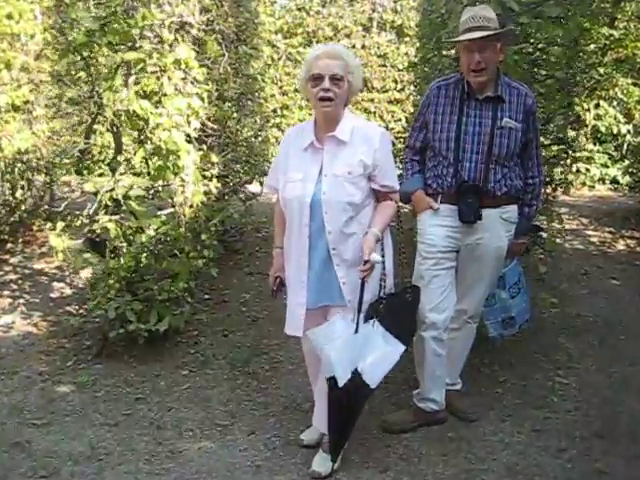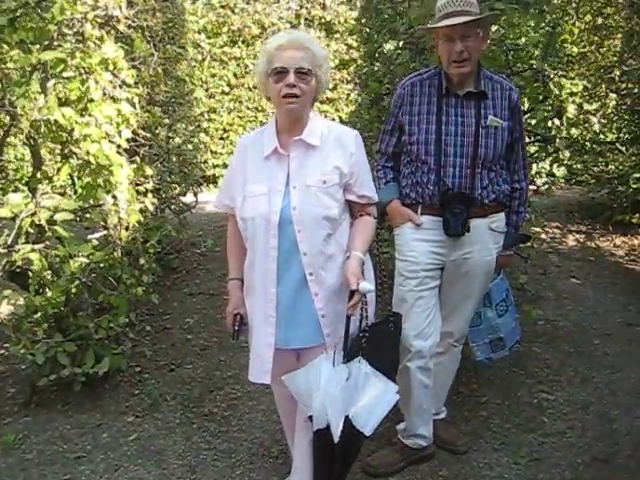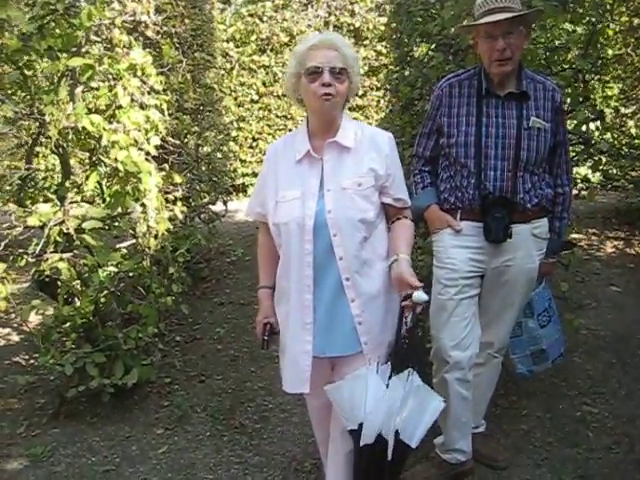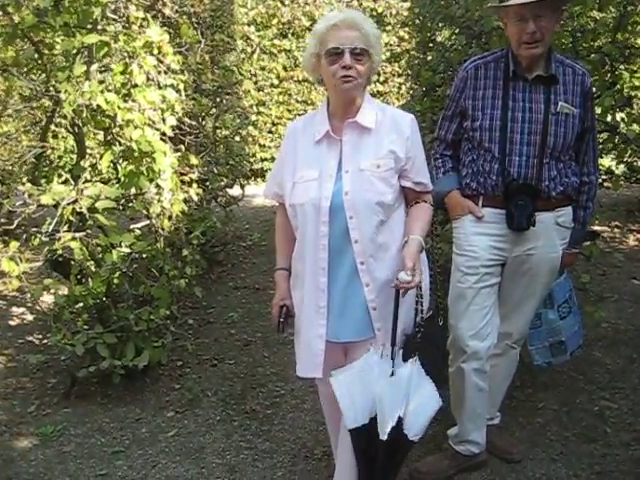
dt=1s
person 1, frame 1
left shoulder: (522, 100)
right shoulder: (437, 93)
left elbow: (531, 170)
right elbow: (413, 150)
left wrist: (522, 227)
right wrist: (414, 190)
left hip: (494, 220)
right hip: (441, 214)
left knee: (468, 310)
right knee: (432, 313)
left ankle: (450, 385)
right ankle: (429, 401)
person 1, frame 2
left shoulder: (505, 95)
right shoulder: (411, 90)
left elbow: (517, 172)
right elbow: (385, 157)
left wrist: (510, 236)
right wrist: (390, 201)
left hip: (480, 231)
right hip: (421, 226)
left knee: (452, 333)
right knee: (417, 338)
left ankle: (434, 414)
right ankle: (416, 435)
person 1, frame 3
left shoulder: (548, 95)
right shoulder: (449, 92)
left elbow: (560, 175)
right elbow: (421, 161)
left wrist: (552, 244)
right wrist: (428, 208)
left hip: (522, 237)
right hip: (460, 233)
left knee: (493, 343)
right knee: (453, 350)
left ankle: (473, 427)
person 1, frame 4
left shoulder: (577, 81)
right shoulder: (475, 74)
left elbow: (586, 165)
right elbow: (443, 145)
left wrist: (575, 235)
right wrist: (449, 193)
left hip: (546, 225)
right hip: (482, 219)
left knee: (511, 334)
right knee: (471, 339)
left ankle: (487, 420)
person 2, frame 1
left shoulder: (371, 136)
right shoulder: (293, 138)
left elbow: (388, 198)
right elbow: (282, 201)
left wrist: (373, 235)
right wrist: (278, 251)
left hip: (351, 265)
right hip: (306, 265)
right knee: (313, 346)
left ankle: (330, 432)
right ankle: (325, 418)
person 2, frame 2
left shoulder: (344, 142)
right shoulder: (247, 148)
left elbow: (365, 211)
right elbow: (236, 224)
left wrist: (355, 257)
right wrist: (236, 285)
left hip: (328, 295)
right hip: (272, 297)
right knee: (285, 390)
person 2, frame 3
left shoulder: (377, 143)
right shoulder: (279, 153)
left elbow: (399, 215)
right elbow: (267, 229)
left wrist: (400, 261)
right wrist: (265, 293)
left hip: (362, 307)
right hip: (305, 309)
right knee: (320, 406)
person 2, frame 4
left shoulder: (399, 125)
right shoulder: (298, 132)
left elbow: (420, 199)
right elbow: (286, 211)
left wrist: (413, 244)
right wrist: (282, 276)
left hip: (379, 292)
right hip: (320, 293)
right knee: (332, 393)
